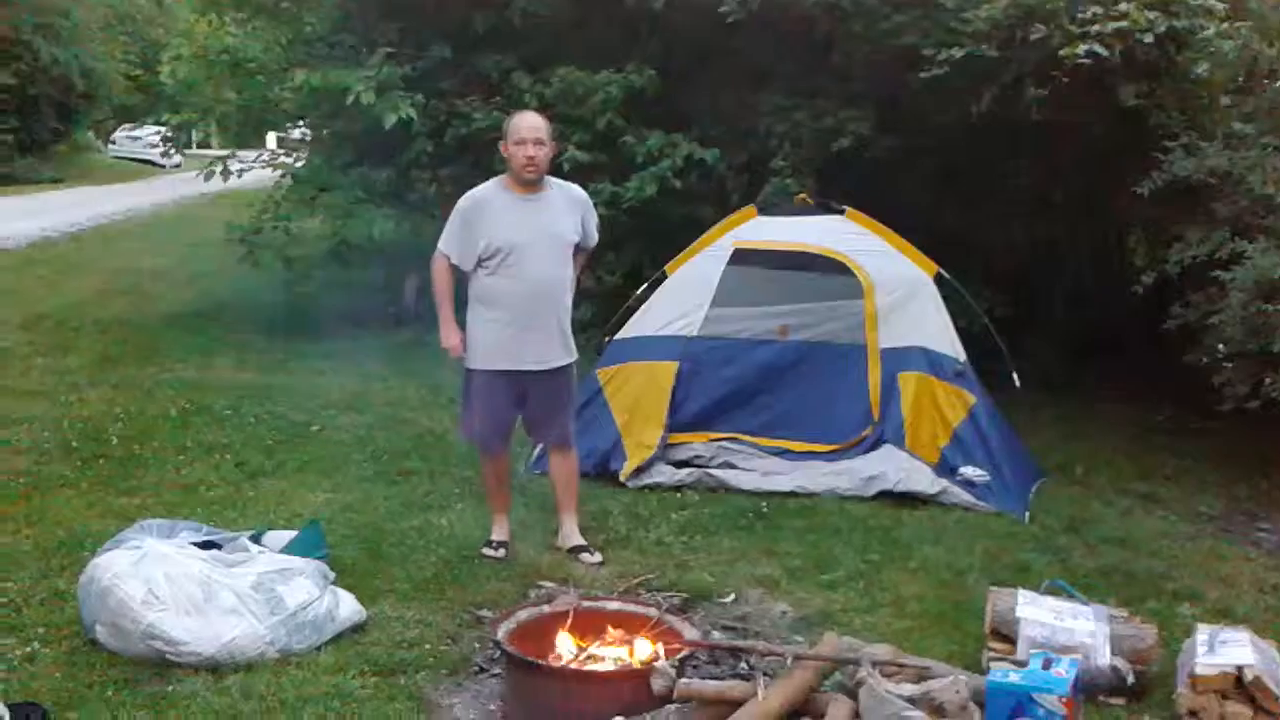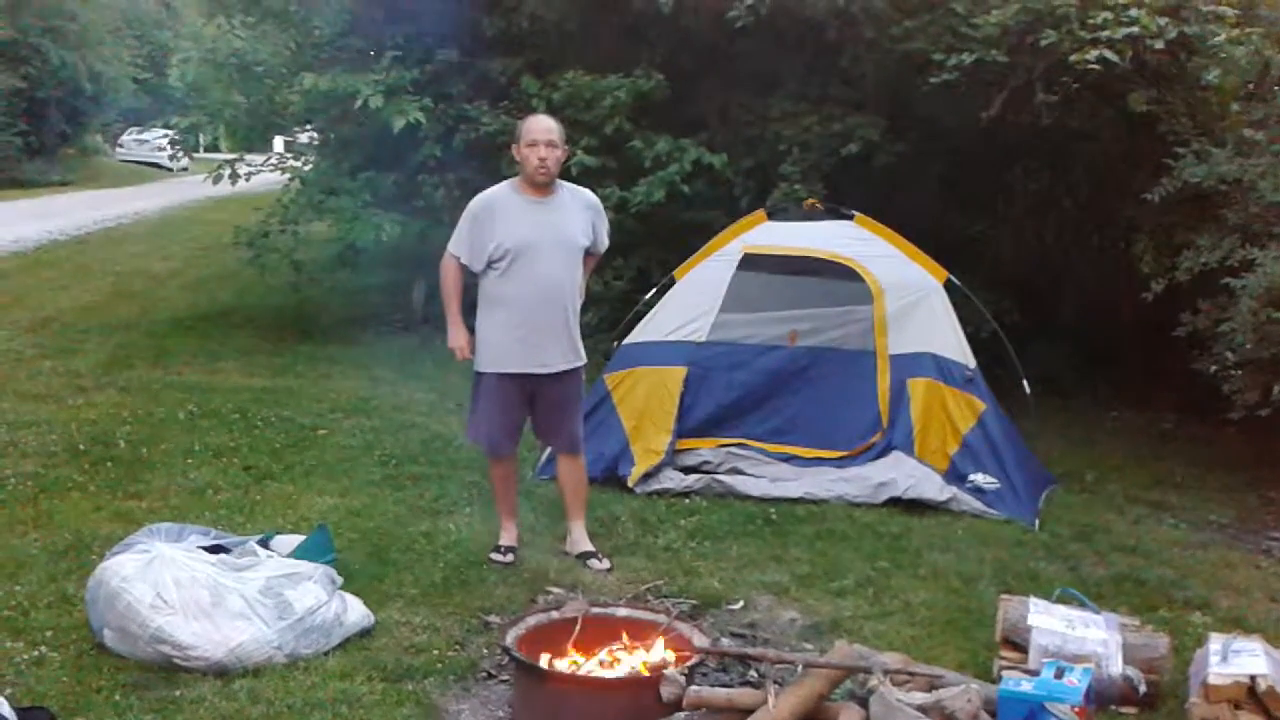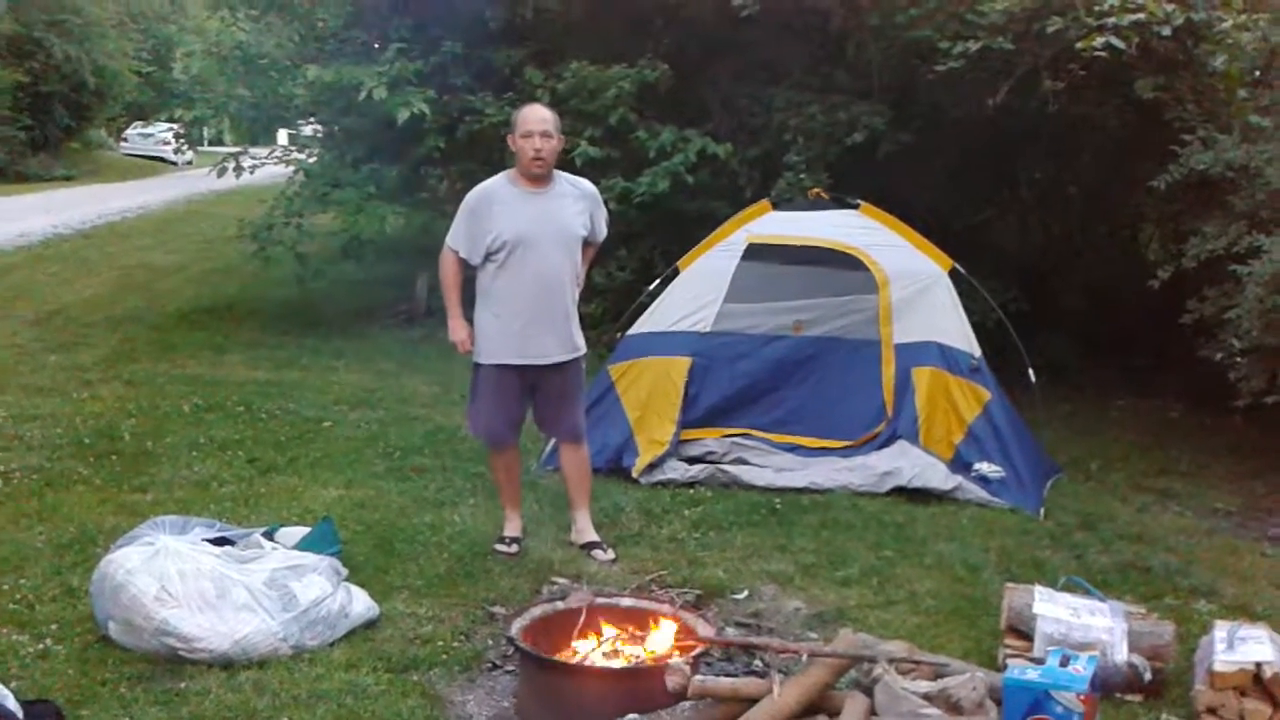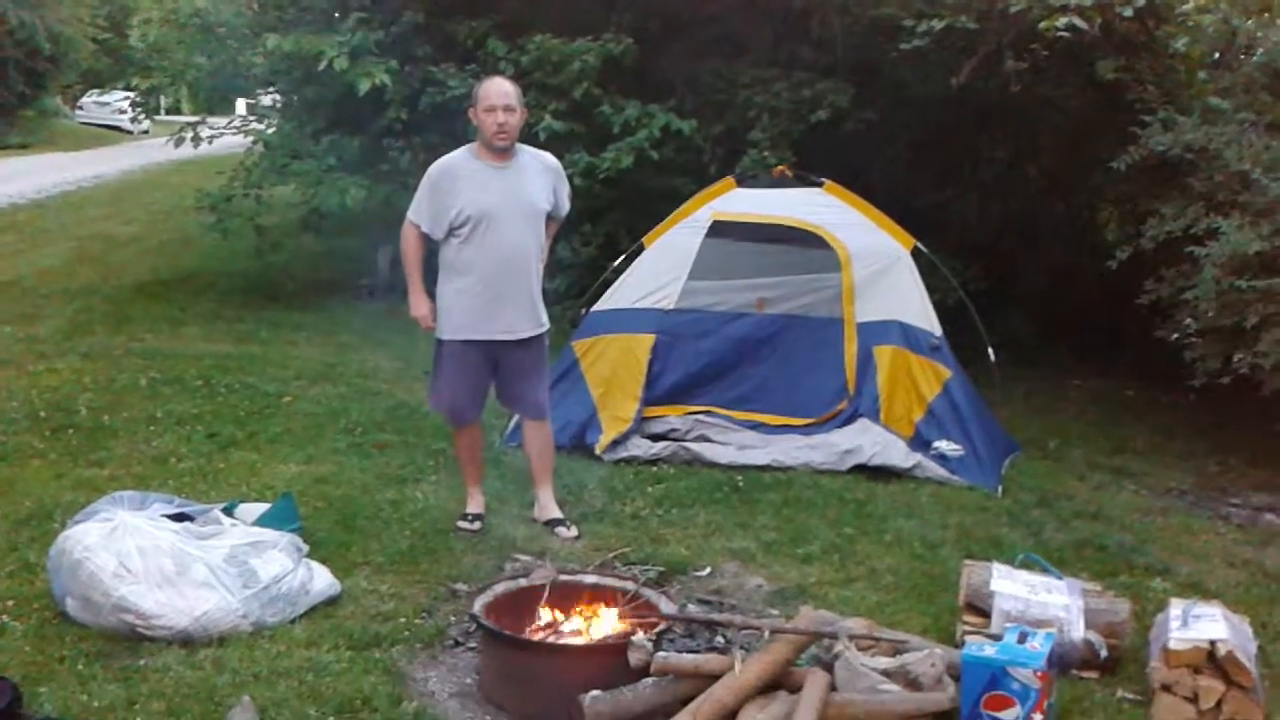
dt=1s
person 1, frame 1
left shoulder: (574, 199)
right shoulder: (477, 203)
right elbow: (442, 263)
right wrist: (448, 325)
left hip: (554, 350)
right hip: (493, 353)
left knee: (562, 441)
right knee: (492, 443)
left ankle: (569, 530)
right ankle: (500, 525)
person 1, frame 2
left shoulder: (585, 204)
right shoulder: (488, 205)
right elbow: (452, 263)
right wrist: (455, 325)
left hip: (563, 353)
right hip: (501, 355)
left knee: (570, 444)
right knee: (499, 447)
left ankle: (577, 535)
right ankle: (507, 530)
person 1, frame 3
left shoulder: (583, 193)
right shoulder: (485, 197)
right elbow: (451, 257)
right wrist: (455, 319)
left hip: (563, 344)
right hip: (500, 347)
left knee: (572, 434)
right knee: (501, 438)
left ankle: (582, 525)
right ankle: (512, 521)
person 1, frame 4
left shoulder: (546, 167)
right shoulder: (448, 171)
right elbow: (413, 231)
right wrist: (417, 293)
left hip: (526, 319)
right hip: (463, 323)
left knee: (536, 409)
right knee: (464, 413)
left ankle: (545, 501)
right ankle: (474, 498)
